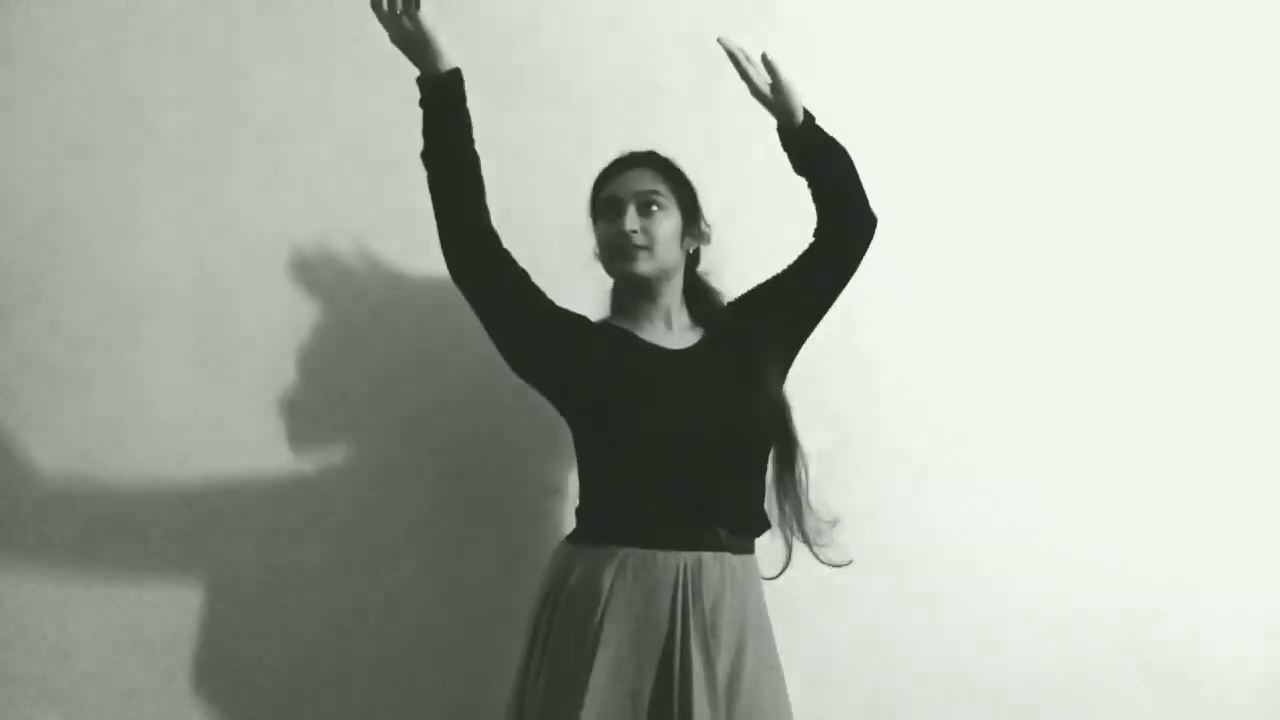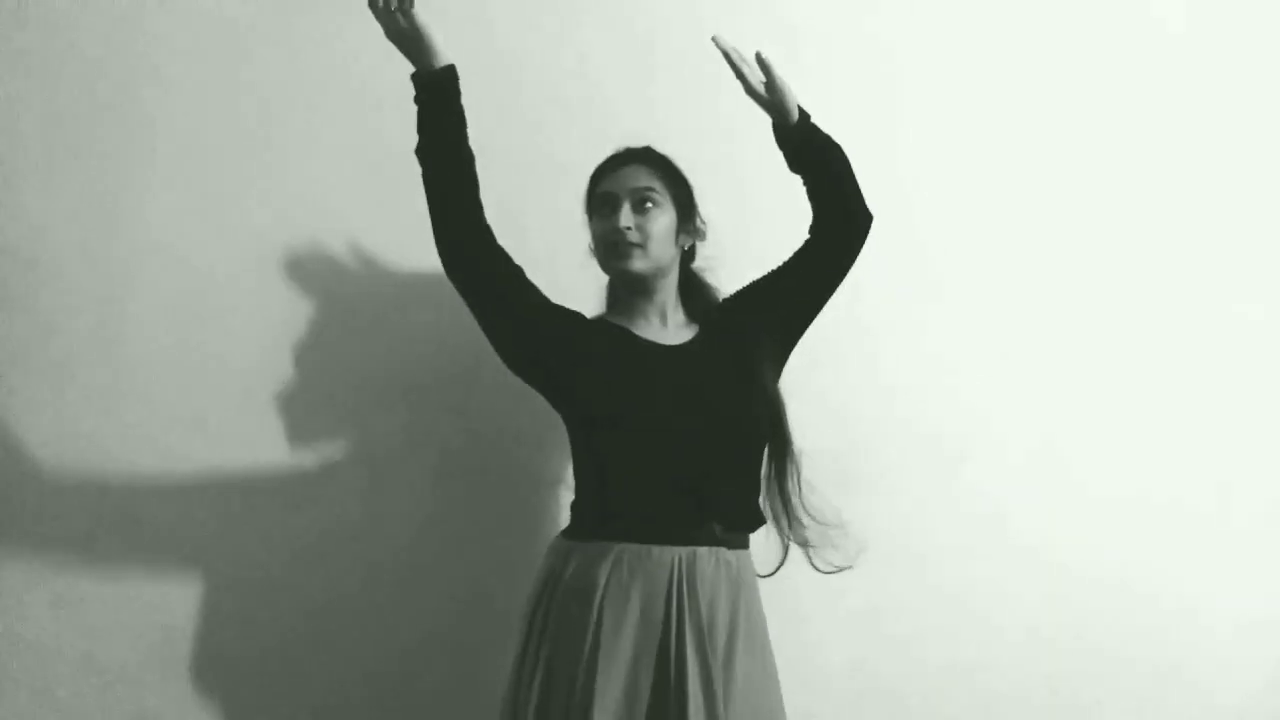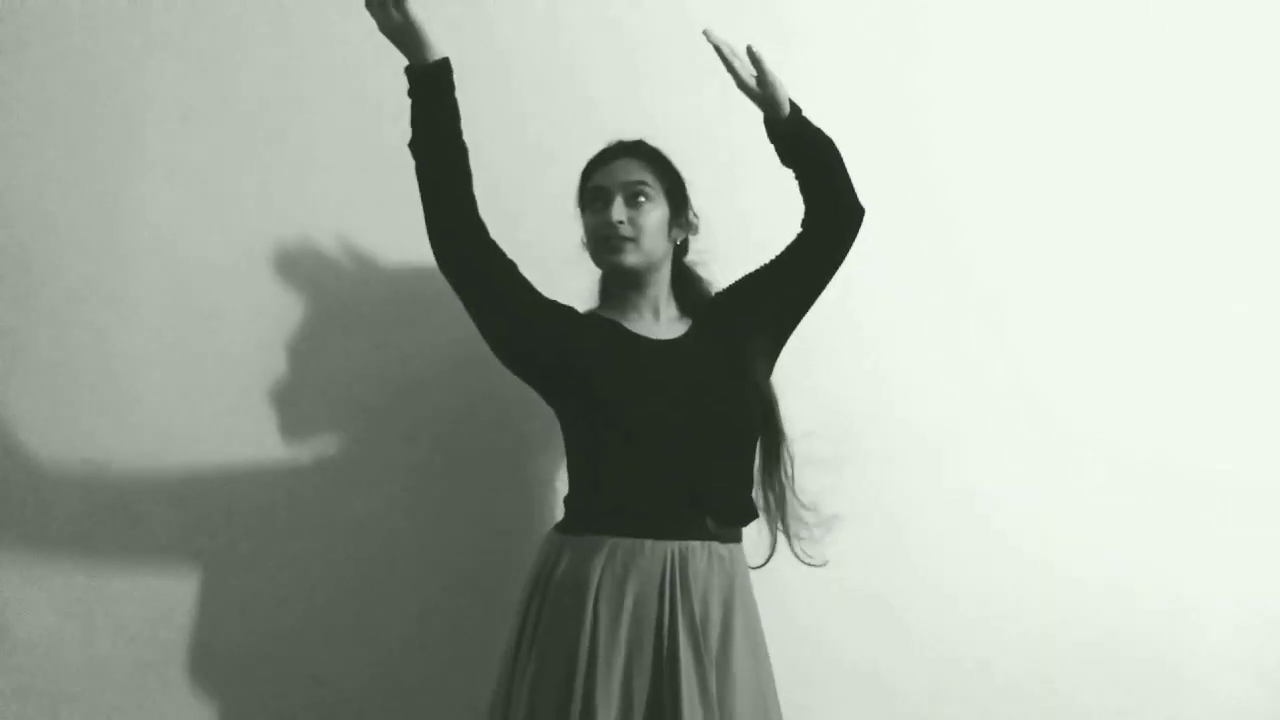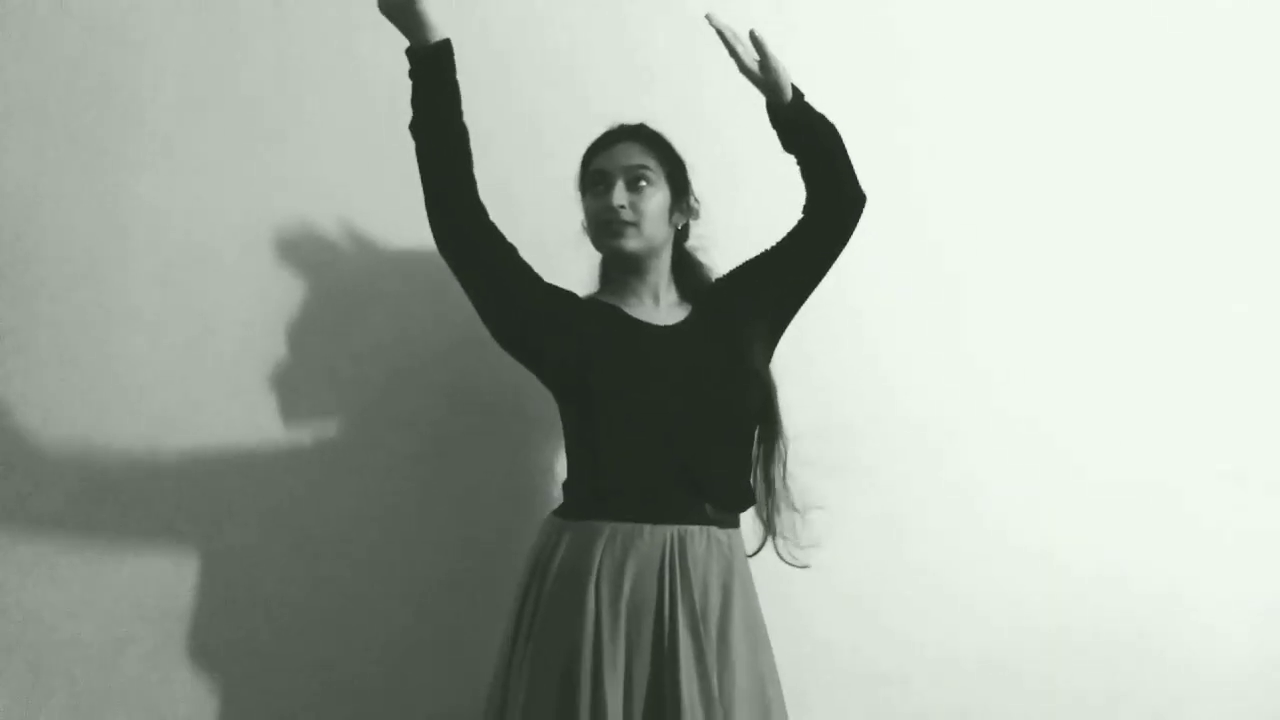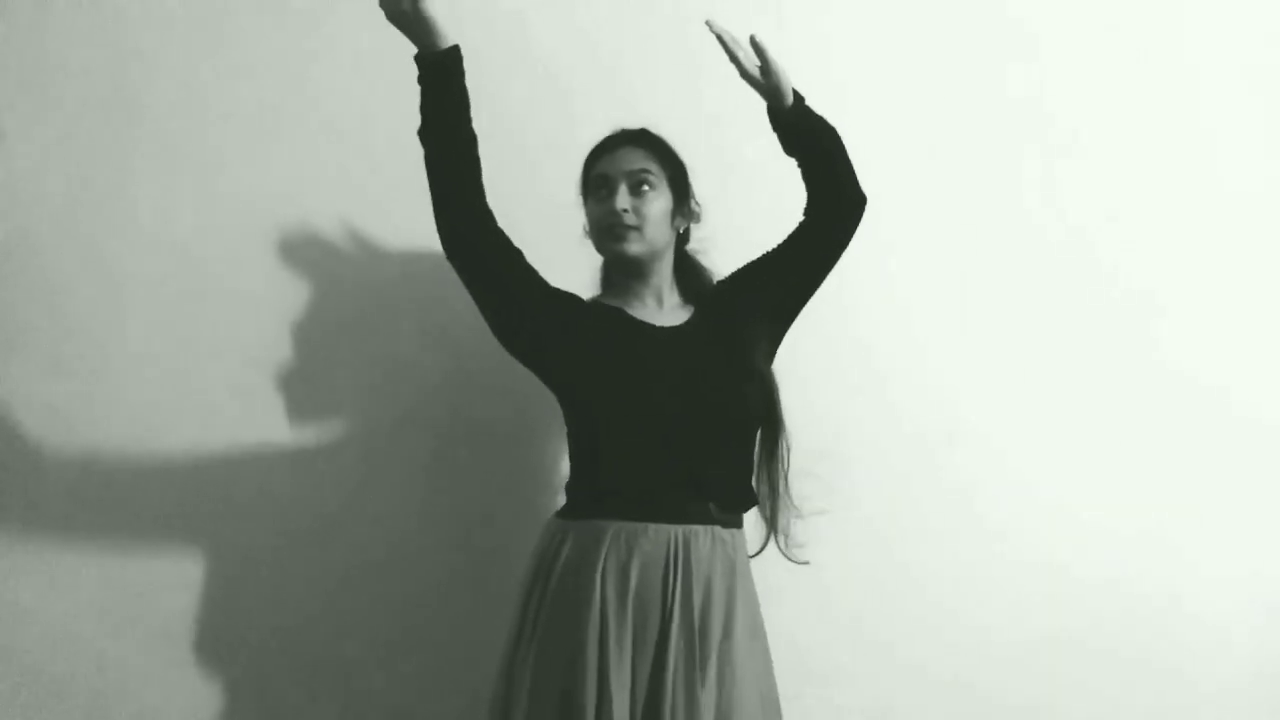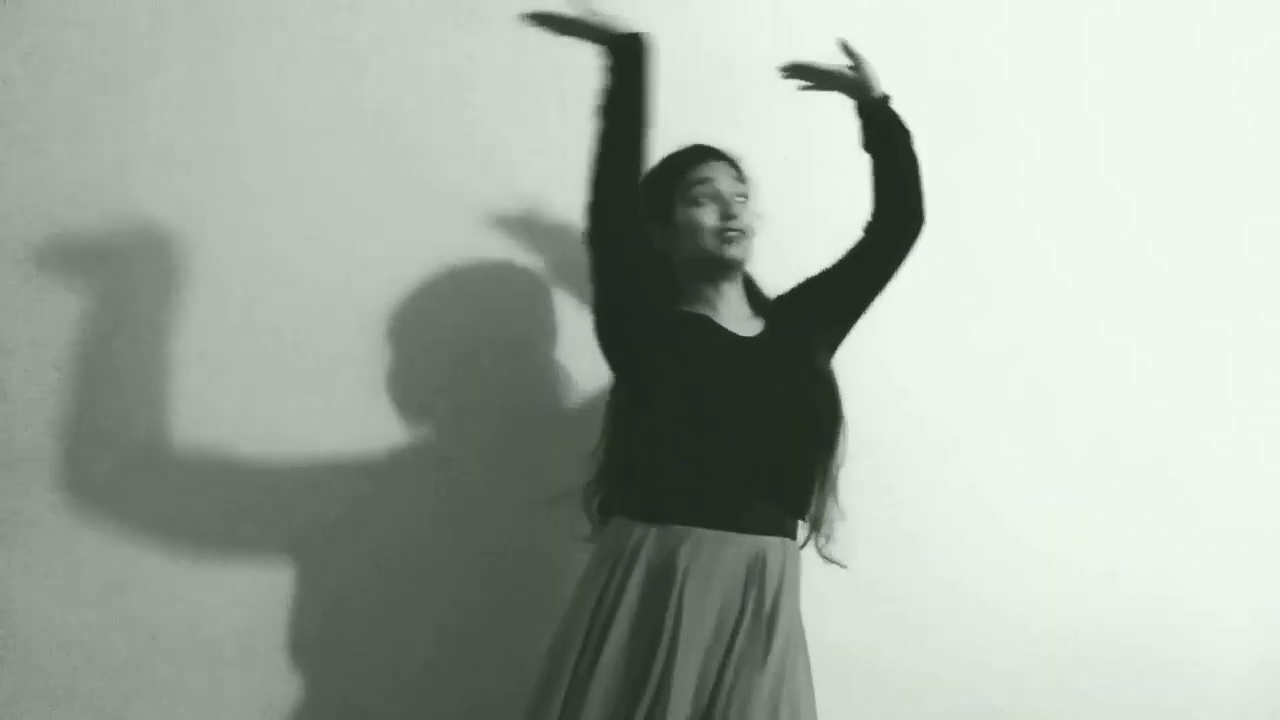
dt=0.4s
person 1, frame 1
left shoulder: (751, 335)
right shoulder: (577, 349)
left elbow: (849, 226)
right elbow: (471, 244)
left wrist: (793, 120)
right wrist: (440, 80)
left hip: (720, 609)
right hip: (603, 601)
person 1, frame 2
left shoulder: (745, 330)
right shoulder: (571, 344)
left elbow: (845, 221)
right elbow: (465, 240)
left wrist: (788, 119)
right wrist: (434, 77)
left hip: (714, 601)
right hip: (597, 596)
person 1, frame 3
left shoulder: (738, 326)
right shoulder: (563, 338)
left elbow: (837, 216)
right elbow: (458, 235)
left wrist: (781, 114)
right wrist: (428, 70)
left hip: (707, 596)
right hip: (590, 591)
person 1, frame 4
left shoulder: (738, 313)
right shoulder: (564, 323)
left elbow: (839, 202)
right elbow: (459, 219)
left wrist: (784, 100)
left hip: (706, 585)
right hip: (590, 580)
person 1, frame 5
left shoulder: (742, 314)
right shoulder: (570, 328)
left elbow: (839, 204)
right elbow: (468, 227)
left wrist: (784, 103)
right wrist: (439, 63)
left hip: (708, 583)
right hip: (594, 578)
person 1, frame 6
left shoulder: (798, 327)
right shoulder: (642, 324)
left elbow: (897, 226)
right elbow: (612, 207)
left wrist: (873, 107)
right wrist: (626, 54)
left hip: (762, 592)
right hip: (655, 581)
